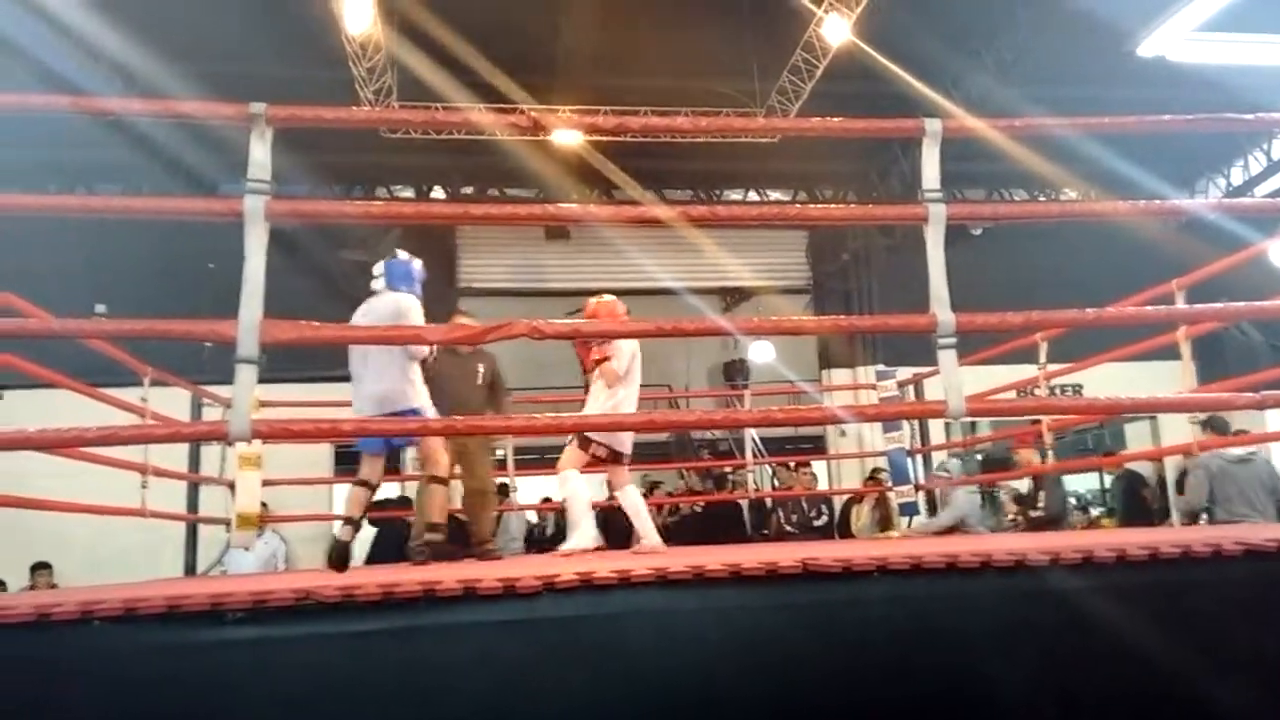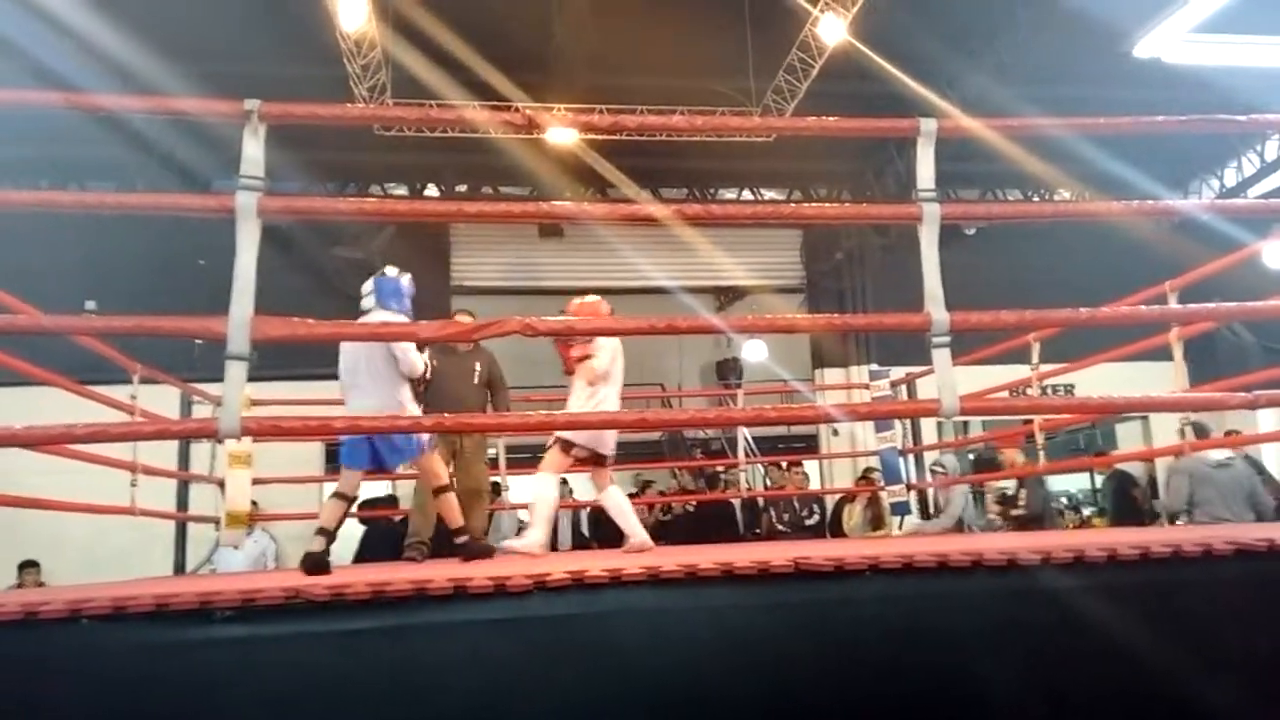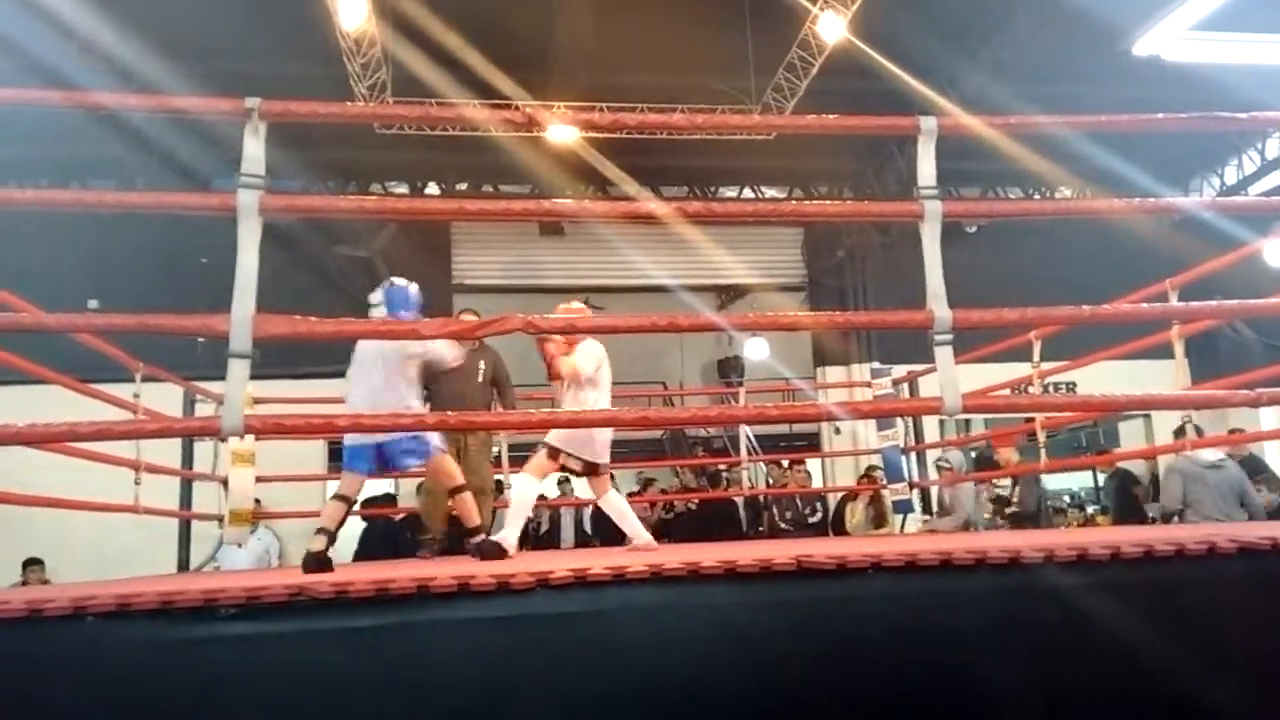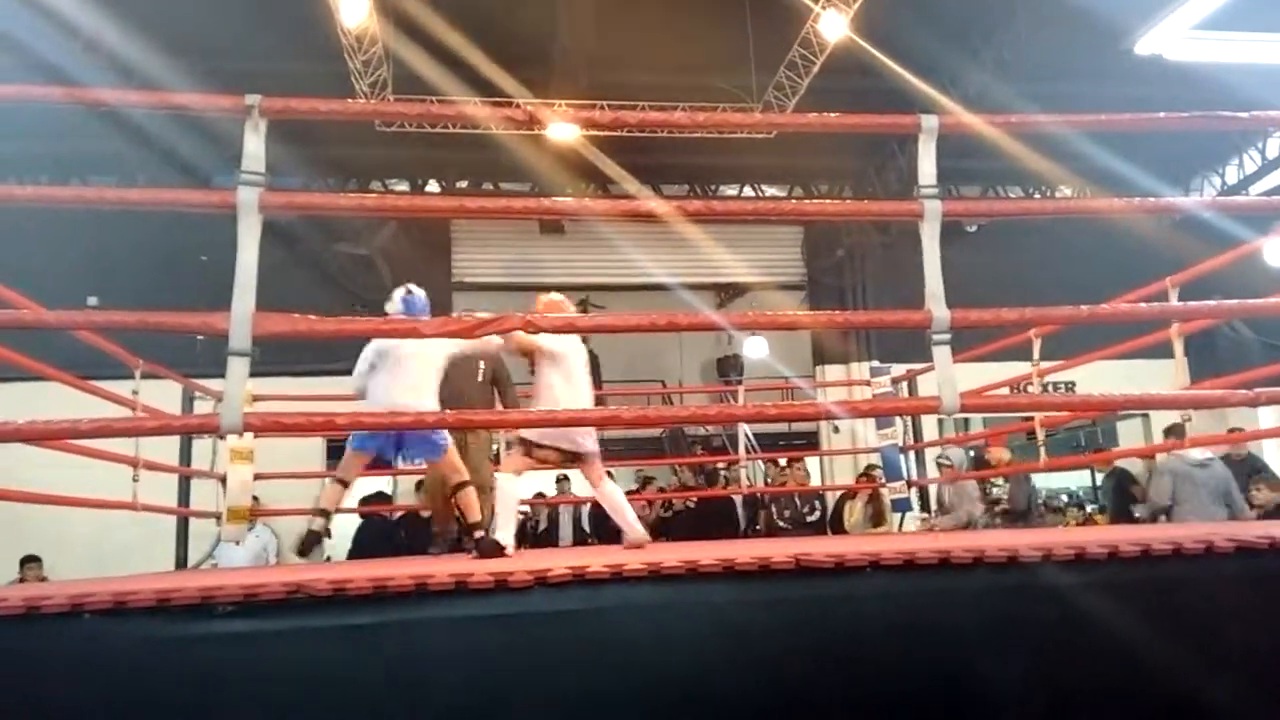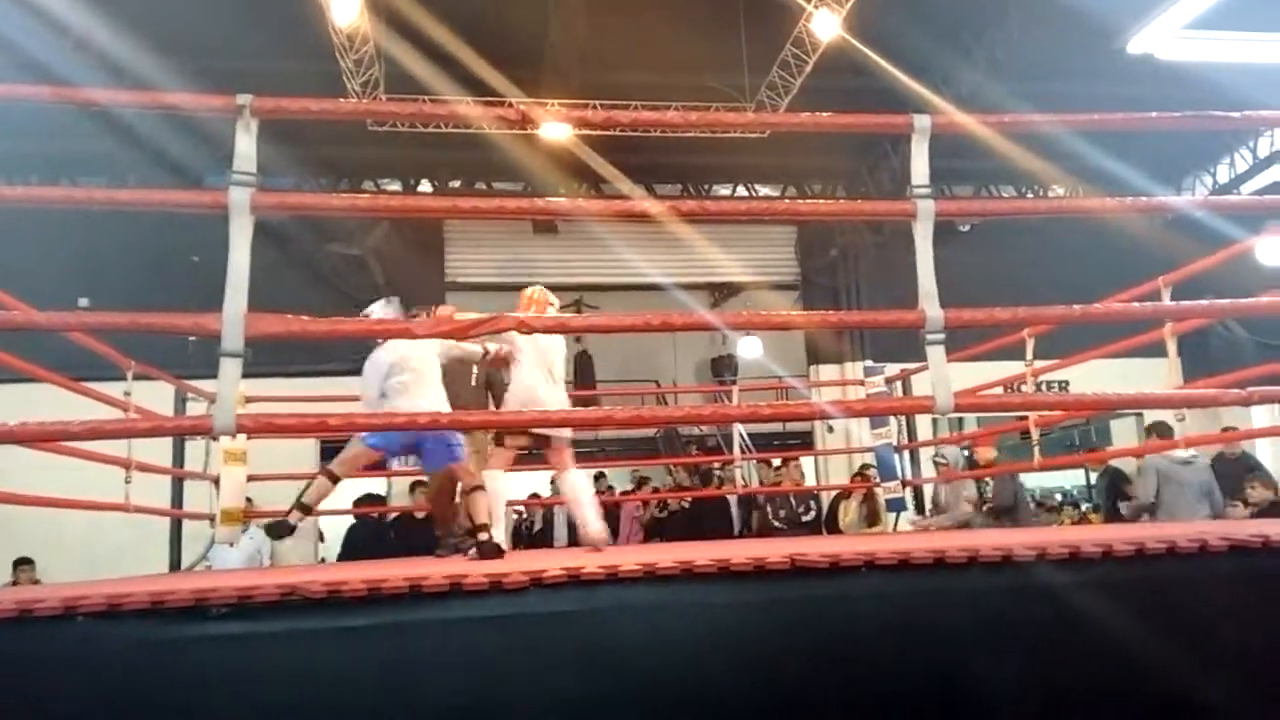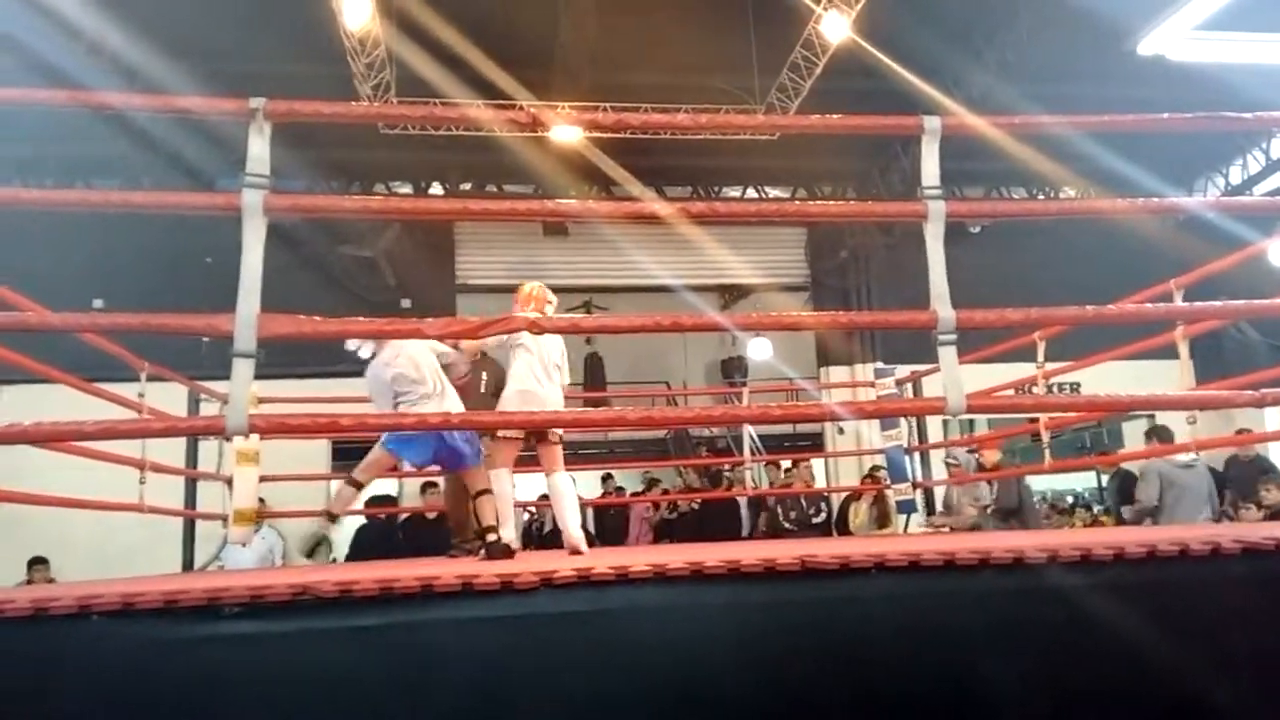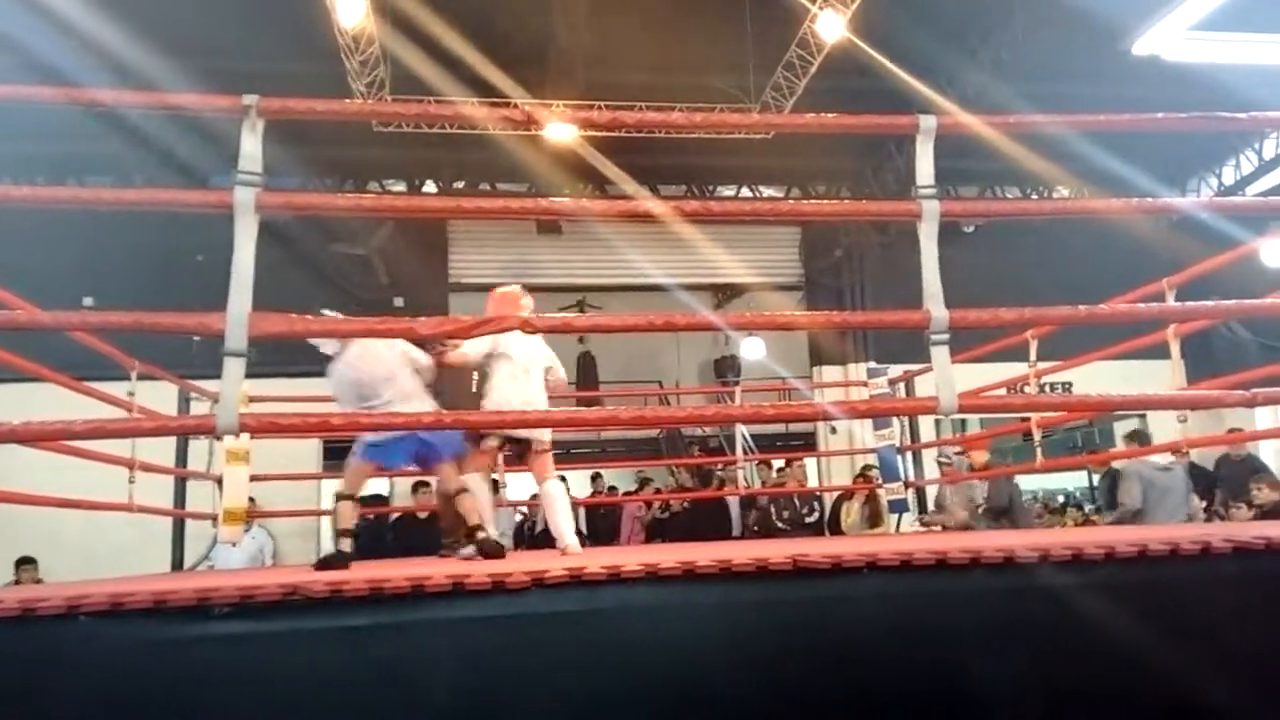
dt=0.1s
person 1, frame 1
left shoulder: (361, 312)
right shoulder: (405, 302)
left elbow: (356, 363)
right elbow: (418, 349)
right wrist: (431, 343)
left hip: (368, 401)
right hip: (405, 397)
left knee: (368, 473)
right knee: (438, 463)
left ankle: (343, 541)
right ankle: (433, 538)
person 1, frame 2
right shoulder: (393, 323)
left elbow: (345, 385)
right elbow: (411, 368)
right wrist: (423, 359)
right hip: (396, 416)
left knee: (345, 490)
right knee: (437, 477)
left ankle: (316, 553)
right ankle: (465, 542)
person 1, frame 3
left shoulder: (365, 340)
left elbow: (356, 386)
right elbow: (452, 357)
right wrist: (444, 339)
left knee: (346, 491)
right knee: (451, 477)
left ankle: (316, 552)
right ankle: (480, 542)
person 1, frame 4
left shoulder: (382, 342)
right shoulder: (443, 339)
left elbow: (358, 384)
right elbow: (483, 343)
right wrist: (499, 340)
left hip: (380, 415)
right hip: (420, 415)
left knee: (345, 472)
right knee: (457, 475)
left ankle: (315, 530)
right ankle: (481, 539)
person 1, frame 5
left shoulder: (379, 357)
right shoulder: (426, 341)
left elbow: (370, 402)
right elbow: (462, 348)
right wrist: (492, 352)
left knee: (340, 466)
right knee: (470, 478)
left ankle: (291, 521)
right ankle: (485, 540)
person 1, frame 6
left shoulder: (376, 370)
right shoulder: (418, 341)
left elbow: (387, 415)
right elbow: (454, 356)
left knee: (361, 475)
right knee: (479, 482)
left ankle: (324, 531)
right ankle: (493, 542)
person 1, frame 7
left shoulder: (338, 372)
right shoulder: (385, 340)
right elbow: (425, 365)
left hip: (386, 428)
left knee: (349, 486)
right knee: (452, 483)
left ankle: (344, 550)
right ankle: (483, 540)
person 2, frame 1
left shoulder: (624, 341)
right shoulder: (611, 344)
left elbow: (611, 378)
right elbow: (599, 384)
left wrist: (597, 347)
right wrist: (586, 356)
left hip: (606, 417)
left knee: (567, 467)
right knee: (621, 483)
left ankle: (584, 532)
right ankle: (650, 538)
person 2, frame 2
left shoulder: (608, 342)
right shoulder: (592, 346)
left elbow: (593, 376)
right elbow: (579, 383)
left wrist: (578, 347)
right wrist: (568, 356)
right hip: (597, 426)
left knee: (547, 471)
right knee: (604, 485)
left ankle: (536, 537)
right ankle: (639, 536)
person 2, frame 3
left shoulder: (591, 349)
right shoulder: (579, 352)
left elbow: (571, 373)
right elbow: (565, 390)
left wrist: (554, 350)
right wrist: (551, 359)
left hip: (580, 427)
right hip: (594, 432)
left knee: (530, 474)
right knee: (604, 490)
left ankle: (509, 536)
right ankle: (641, 536)
person 2, frame 4
left shoulder: (552, 337)
right shoulder: (574, 343)
left elbow: (525, 342)
right wrist: (532, 355)
right hip: (580, 422)
left knee: (508, 470)
right knee: (599, 480)
left ankle: (503, 538)
right ankle: (634, 530)
person 2, frame 5
right shoulder: (557, 339)
left hip: (522, 404)
right hip: (555, 407)
left knee: (494, 467)
right knee: (567, 470)
left ankle: (495, 537)
right ankle: (592, 526)
person 2, frame 6
right shoulder: (556, 338)
left elbow: (478, 343)
right elbow: (562, 380)
left hip: (519, 400)
right hip: (550, 405)
left knee: (499, 468)
right knee: (556, 471)
left ankle: (507, 536)
right ankle: (574, 533)
person 2, frame 7
left shoulder: (496, 333)
right shoulder: (537, 342)
left elbow: (459, 357)
right elbow: (560, 379)
left wrist: (440, 355)
left hip: (501, 410)
right hip: (535, 412)
left knee: (473, 471)
right knee: (547, 479)
right ankle: (567, 538)
person 3, frame 1
left shoulder: (486, 359)
right shoulder: (436, 357)
left elbow: (499, 392)
left wrist: (501, 417)
left hip: (476, 435)
left knee: (482, 488)
left ankle: (483, 543)
person 3, frame 2
left shoulder: (484, 356)
right shoulder: (433, 352)
left elbow: (499, 389)
left wrist: (501, 415)
left hip: (472, 433)
right hip: (437, 431)
left knee: (475, 488)
right ankle: (417, 543)
person 3, frame 3
left shoulder: (490, 355)
left elbow: (505, 388)
right elbow: (422, 384)
left wrist: (510, 414)
left hip: (478, 432)
right hip: (442, 431)
left knee: (480, 485)
right knee: (437, 484)
right ankle: (433, 538)
person 3, frame 4
left shoulder: (491, 357)
left elbow: (506, 388)
left hip: (479, 431)
left knee: (480, 483)
right knee: (438, 483)
right ankle: (443, 535)
person 3, frame 5
left shoulder: (484, 361)
left elbow: (500, 392)
left hip: (474, 432)
right knee: (439, 487)
left ankle: (470, 538)
right ankle: (447, 537)
person 3, frame 6
left shoulder: (493, 367)
right shoulder: (447, 366)
left hip: (484, 437)
right knee: (455, 492)
left ankle: (479, 540)
right ankle: (461, 540)
person 3, frame 7
left shoulder: (482, 365)
right shoulder: (435, 364)
left elbow: (496, 399)
right elbow: (424, 398)
left wrist: (496, 427)
left hip: (475, 437)
right hip: (444, 437)
left knee: (475, 487)
right knee: (447, 490)
left ankle: (473, 536)
right ankle: (452, 540)
